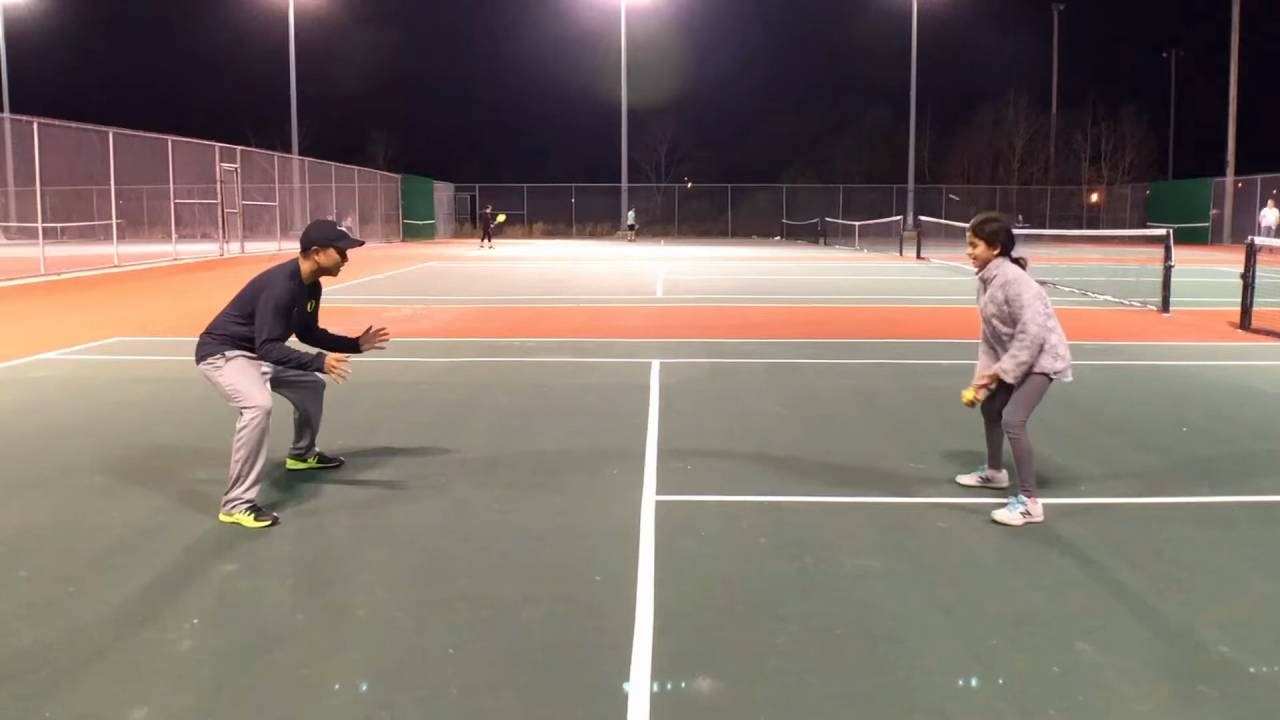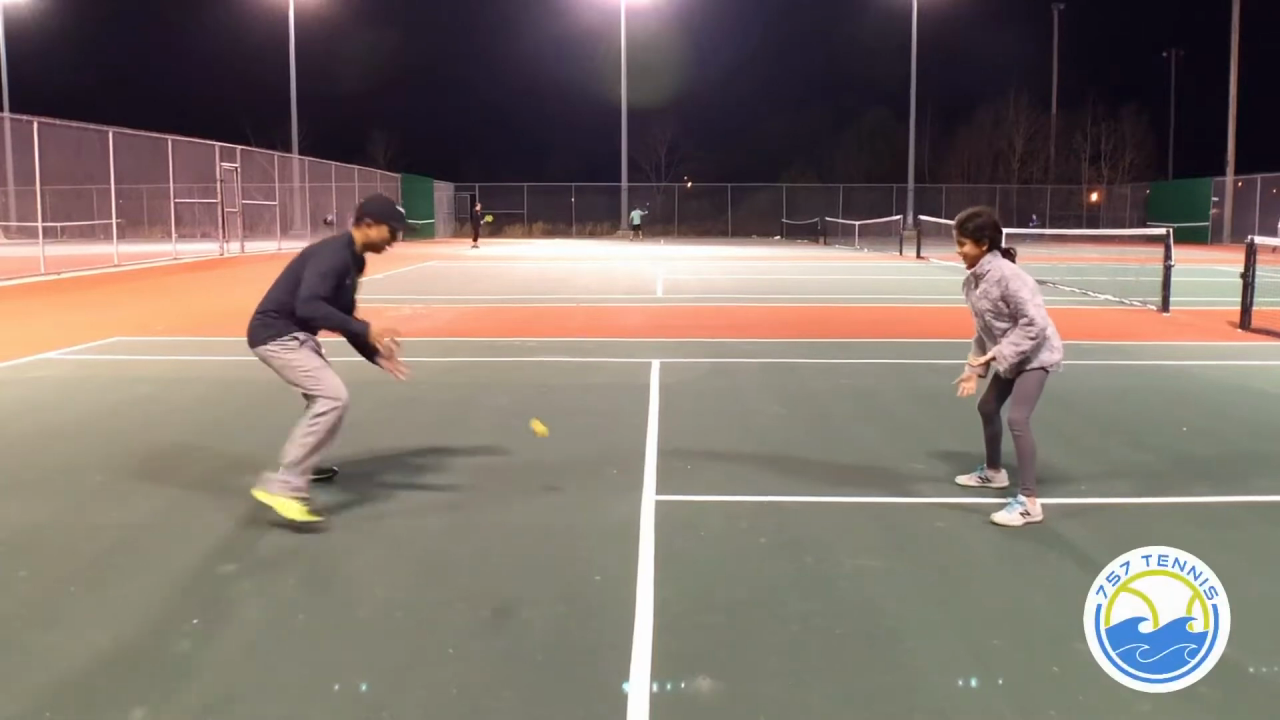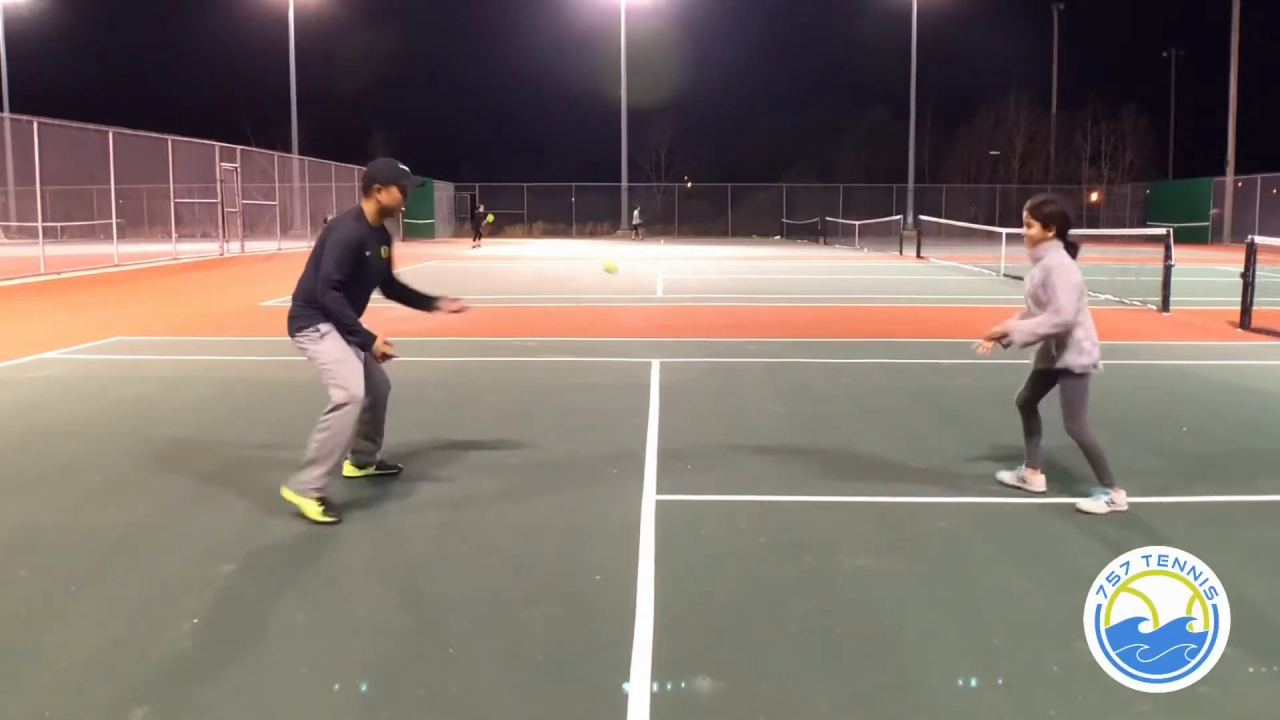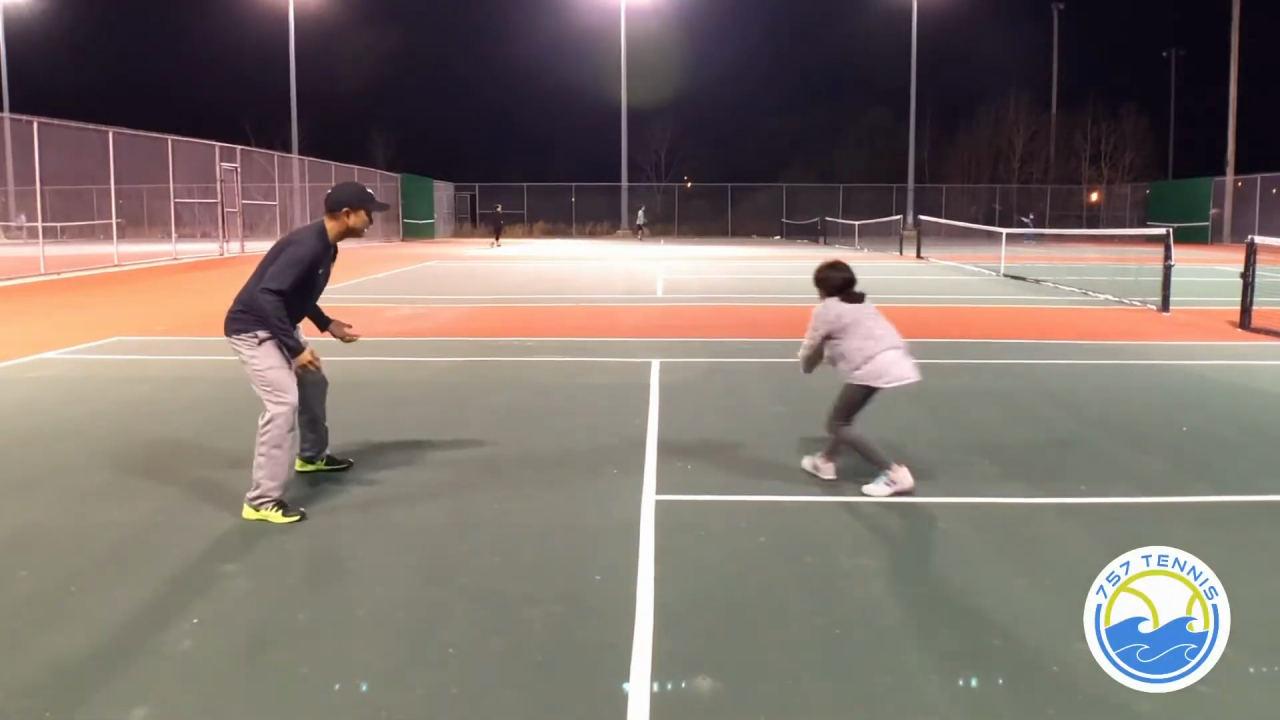
dt=1s
person 1, frame 1
left shoulder: (311, 286)
right shoulder: (280, 286)
left elbow: (308, 333)
right elbow: (268, 347)
left wrist: (355, 344)
right wrist: (318, 361)
left hip: (256, 349)
right hip: (222, 352)
left knee: (311, 386)
right knee: (259, 405)
left ankle: (302, 454)
right ankle: (237, 503)
person 1, frame 2
left shoulder: (354, 259)
right shoulder: (334, 255)
left elbow: (338, 312)
right elbow: (309, 307)
left wrist: (374, 352)
right wrist: (366, 331)
left hip: (293, 333)
right hip: (276, 333)
left knee: (326, 395)
right knee: (334, 398)
left ankle: (303, 464)
right ankle: (284, 487)
person 1, frame 3
left shoulder: (380, 235)
right shoulder: (348, 232)
left elbow: (389, 286)
right elbow: (328, 292)
left wrist: (434, 303)
right wrist: (367, 339)
left hip: (339, 324)
right hip: (316, 324)
left knee: (376, 386)
right knee: (351, 394)
left ankle: (362, 460)
right ankle: (307, 487)
person 1, frame 4
left shoulder: (328, 248)
right shoulder: (307, 245)
right elbow: (268, 295)
left wrist: (327, 324)
right wrist: (296, 348)
left hip: (278, 327)
right hip: (253, 329)
left knee: (314, 386)
right knee: (283, 402)
left ankle: (312, 456)
right ankle: (262, 500)
person 2, frame 1
left shoulder: (1014, 281)
right shoulder: (986, 283)
left elbow: (1032, 334)
right elbow: (989, 336)
left wrist: (1000, 371)
right wrist: (986, 374)
left hip: (1042, 358)
right hip: (1017, 360)
left knee: (1013, 422)
right knee: (990, 408)
left ankle: (1029, 502)
right ankle: (995, 471)
person 2, frame 2
left shoulder: (1007, 276)
right shoulder: (972, 281)
left elbow: (1034, 323)
right elbow: (984, 331)
left wrist: (998, 354)
right wrist: (974, 368)
left hip: (1035, 355)
right hip: (1007, 357)
left knee: (1017, 420)
right knee: (987, 408)
left ankle: (1029, 502)
right ankle: (994, 471)
person 2, frame 3
left shoulder: (1057, 265)
right shoulder: (1041, 264)
left elbow: (1059, 318)
right elbow: (1033, 313)
left wrist: (1012, 330)
right wrist: (1003, 334)
left hip: (1072, 354)
right hip: (1051, 352)
left knee: (1075, 427)
right knee: (1025, 402)
left ankle: (1112, 492)
right ankle: (1033, 473)
person 2, frame 4
left shoulder: (824, 311)
right shoulder: (862, 305)
left elbow: (812, 352)
left wrist: (806, 365)
right wrist: (827, 355)
left hip: (872, 368)
right hip: (897, 360)
left knee: (836, 425)
right knee: (846, 411)
left ankle: (895, 474)
right ankle: (826, 461)
